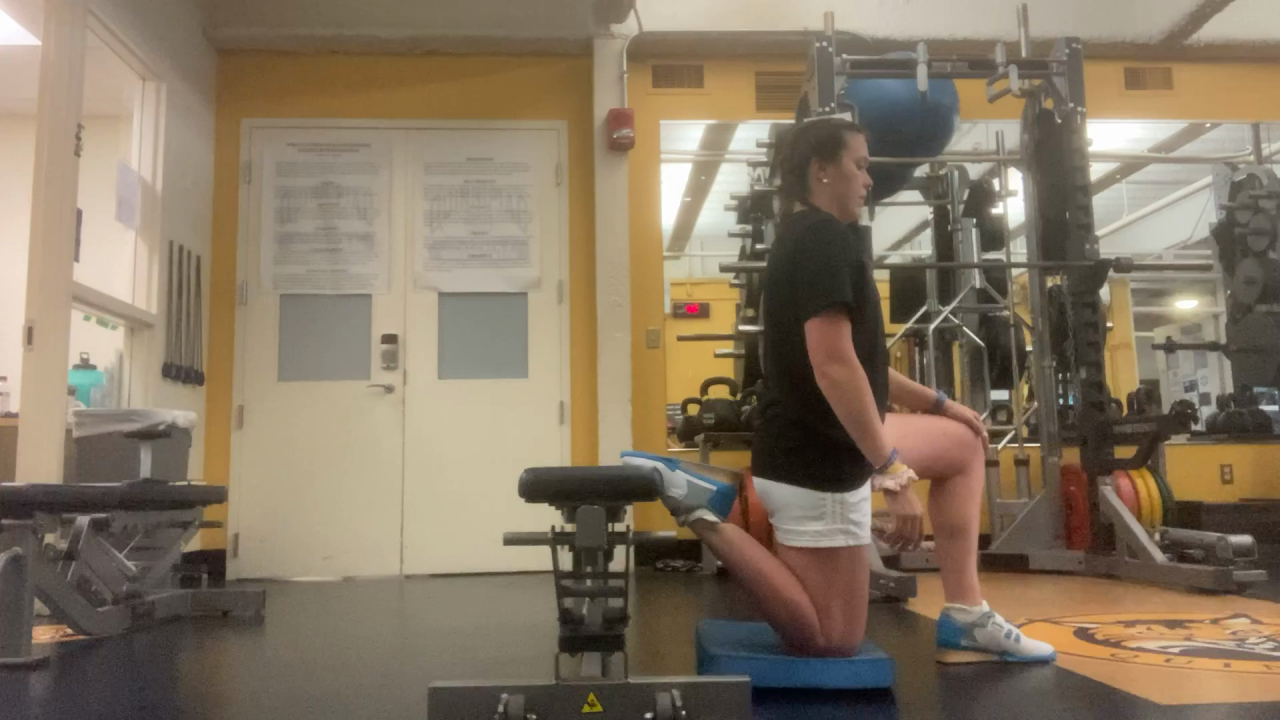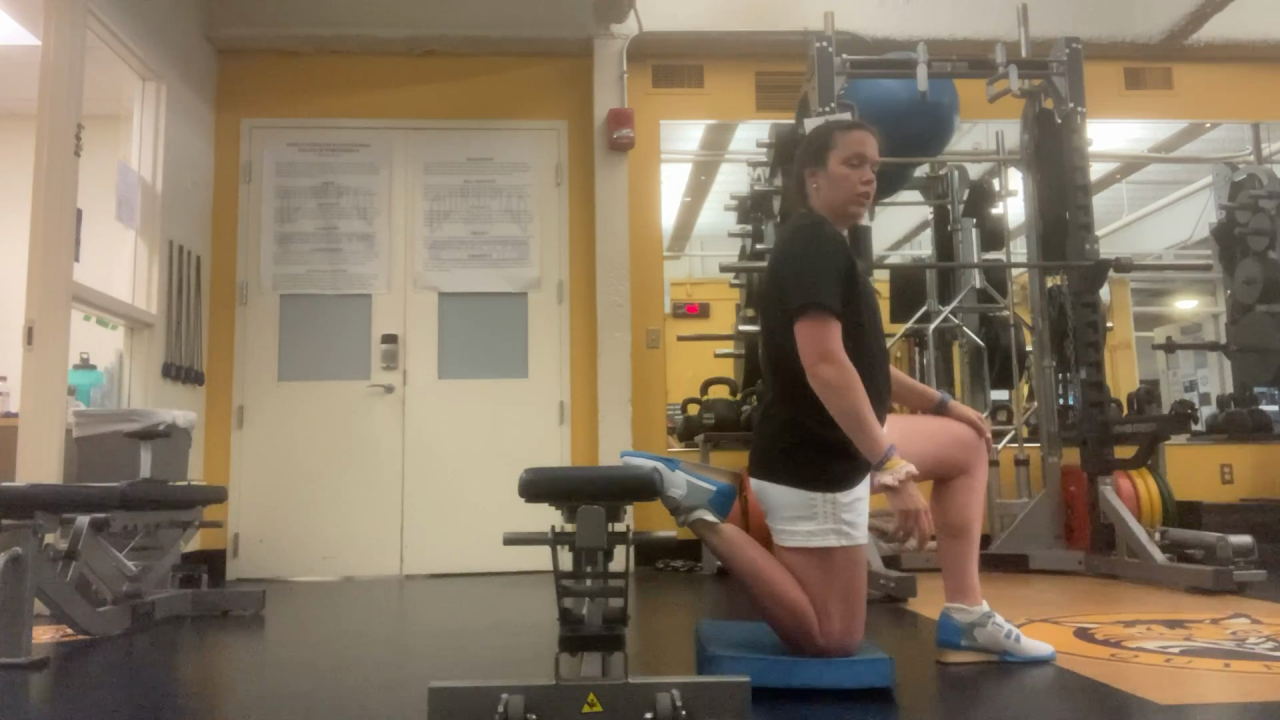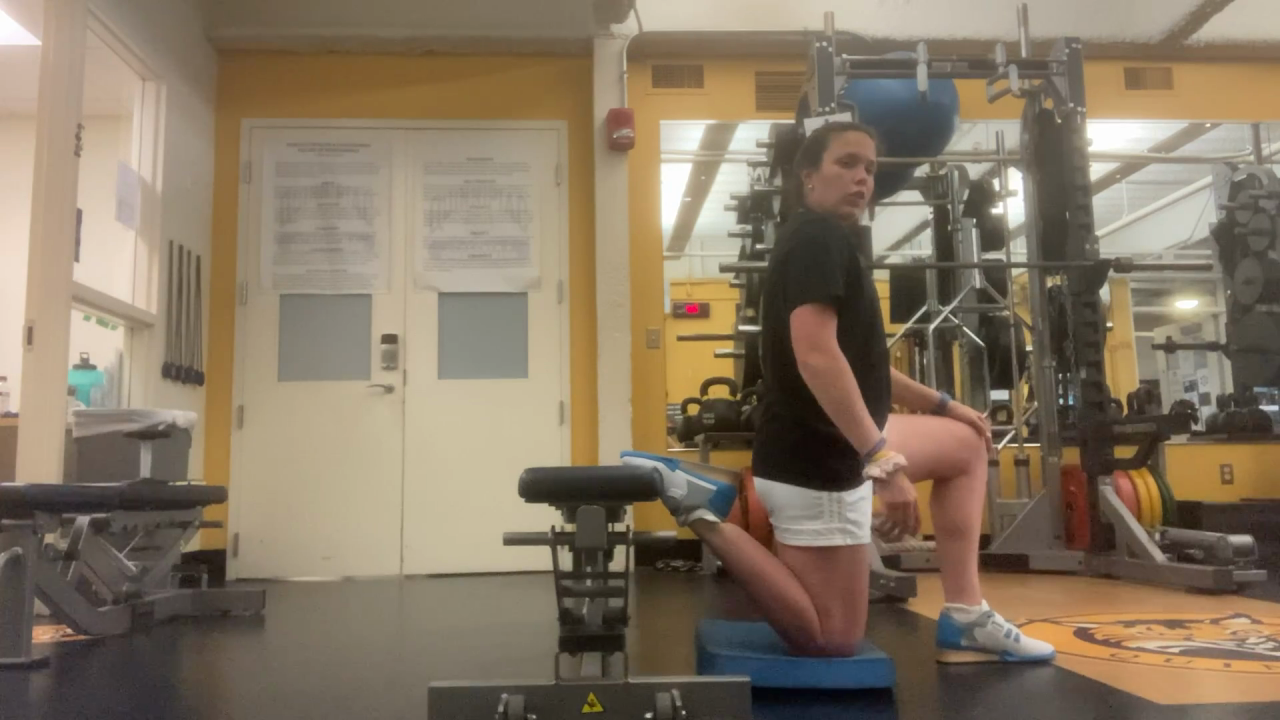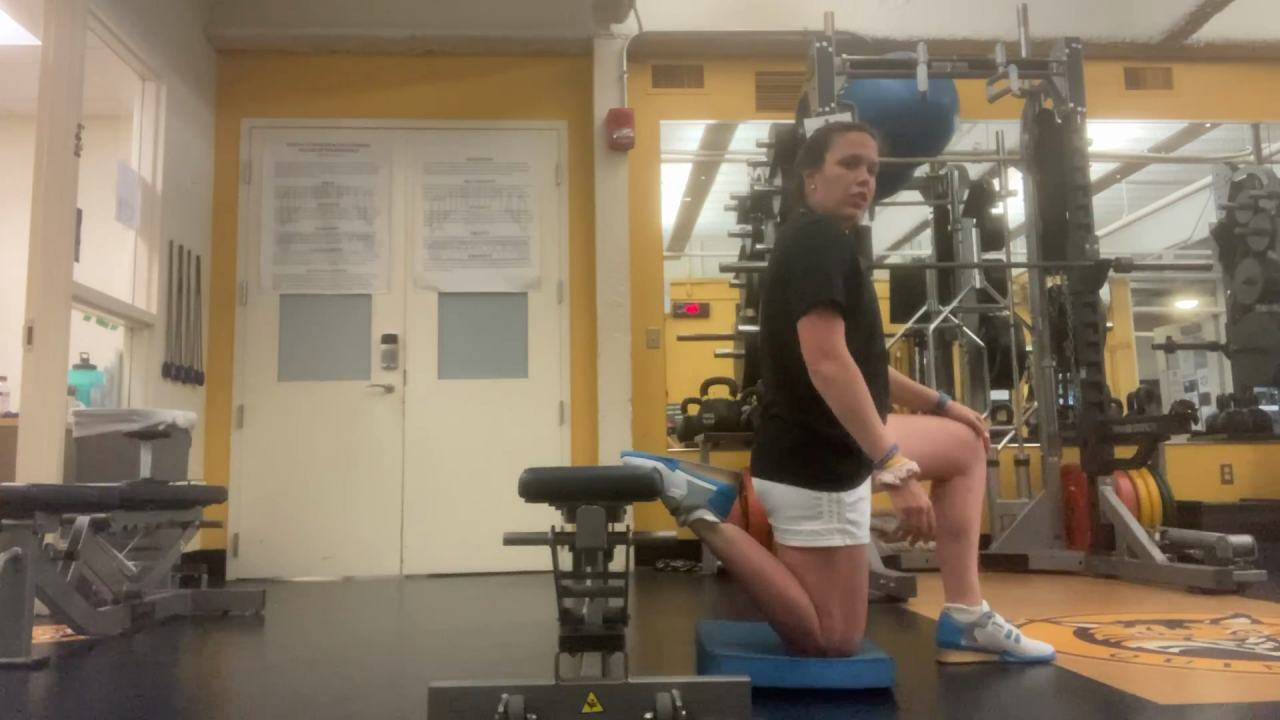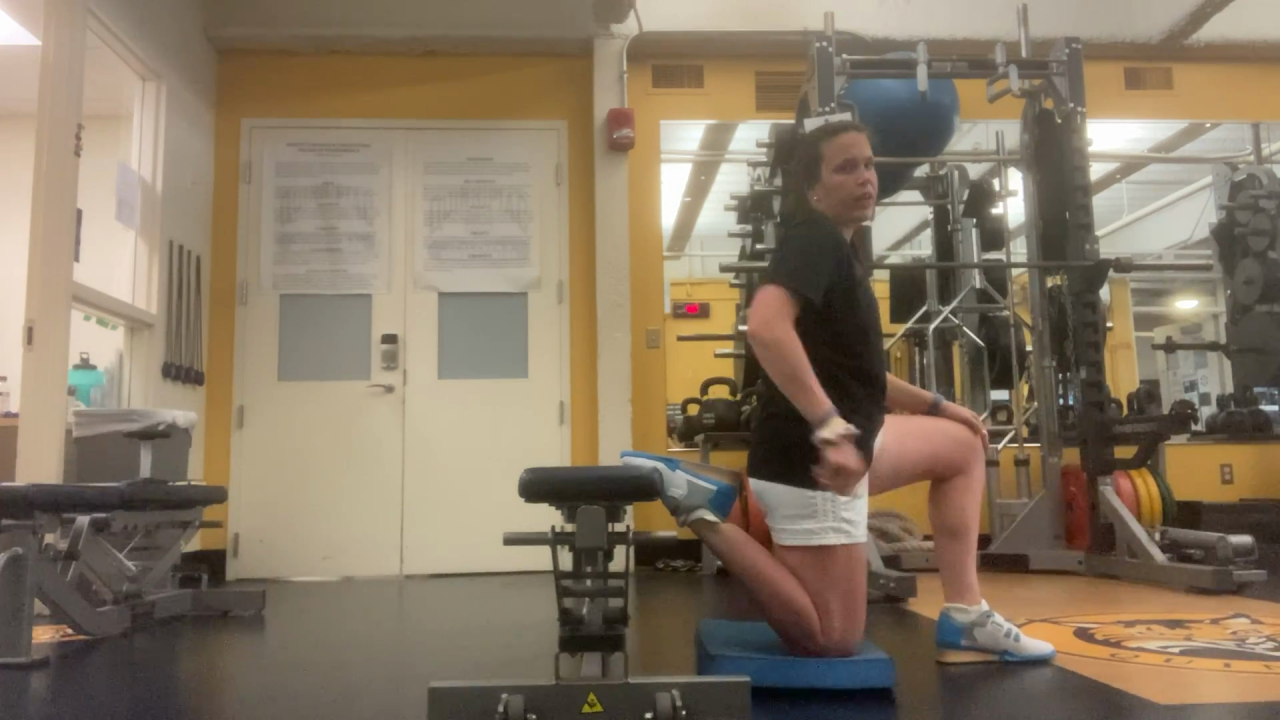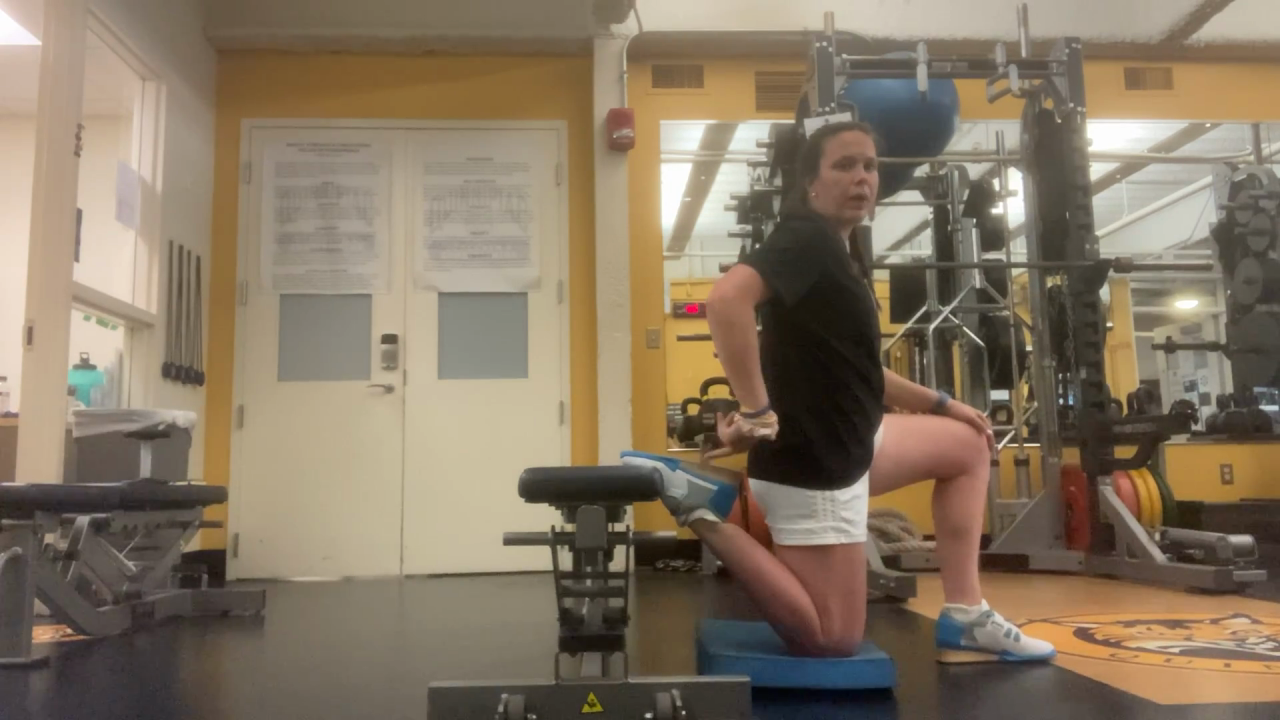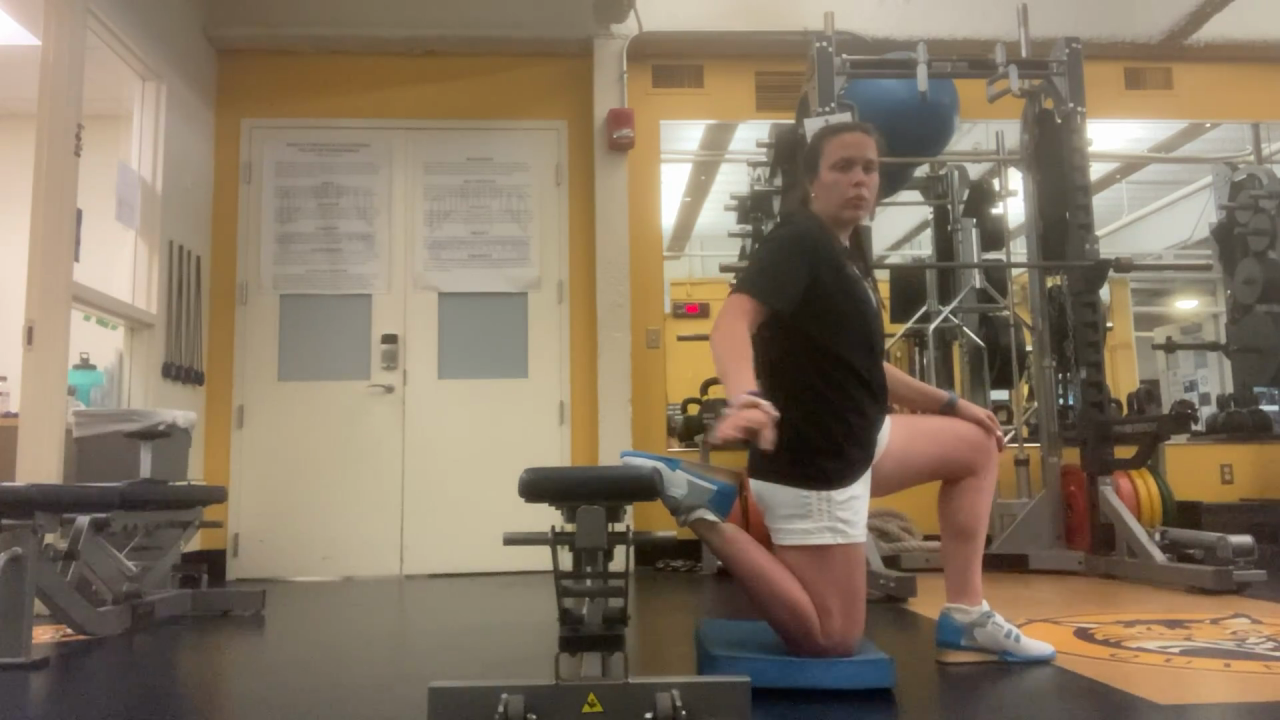
dt=0.5s
person 1, frame 1
left shoulder: (806, 238)
right shoulder: (826, 239)
right elbow: (833, 366)
left wrist: (937, 403)
right wrist: (894, 475)
left hip: (821, 441)
right hip: (814, 459)
left knee: (963, 442)
right knee: (832, 640)
left ankle: (964, 616)
right ankle: (706, 514)
person 1, frame 2
left shoulder: (820, 242)
right shoulder: (816, 243)
left elbow: (859, 359)
right elbow: (825, 366)
left wrist: (942, 405)
right wrist: (894, 471)
left hip: (830, 442)
right hip: (810, 460)
left knee: (967, 444)
right knee: (831, 640)
left ankle: (965, 616)
right ankle: (705, 516)
person 1, frame 3
left shoulder: (825, 241)
right shoulder: (820, 237)
left elbow: (859, 359)
right elbow: (817, 356)
left wrist: (942, 404)
right wrist: (885, 464)
left hip: (833, 441)
right hip: (815, 457)
left knee: (967, 443)
right knee: (833, 639)
left ankle: (965, 616)
right ankle: (707, 513)
person 1, frame 4
left shoulder: (820, 242)
right shoulder: (820, 240)
left elbow: (858, 359)
right elbow: (828, 364)
left wrist: (940, 403)
right wrist: (898, 469)
left hip: (831, 443)
right hip: (812, 460)
left knee: (964, 443)
right knee: (833, 640)
left ankle: (965, 617)
right ankle: (706, 515)
person 1, frame 5
left shoulder: (833, 248)
right shoulder: (816, 241)
right elbow: (766, 326)
left wrist: (936, 406)
right wrist: (833, 431)
left hip: (837, 443)
right hip: (805, 459)
left knee: (962, 444)
right knee: (832, 640)
left ankle: (964, 616)
right ankle: (707, 510)
person 1, frame 6
left shoulder: (841, 251)
right shoulder: (808, 238)
right elbow: (726, 299)
left wrist: (941, 403)
right wrist: (755, 412)
left hip: (844, 441)
right hip: (808, 459)
left knee: (968, 444)
right knee: (831, 640)
left ankle: (964, 615)
right ankle: (708, 513)
person 1, frame 7
left shoulder: (849, 253)
right shoulder: (797, 242)
right elbow: (736, 319)
left wrist: (950, 403)
right wrist: (747, 399)
left hip: (853, 441)
right hip: (808, 460)
left knee: (977, 444)
right knee: (832, 639)
left ankle: (965, 617)
right ankle: (706, 514)
